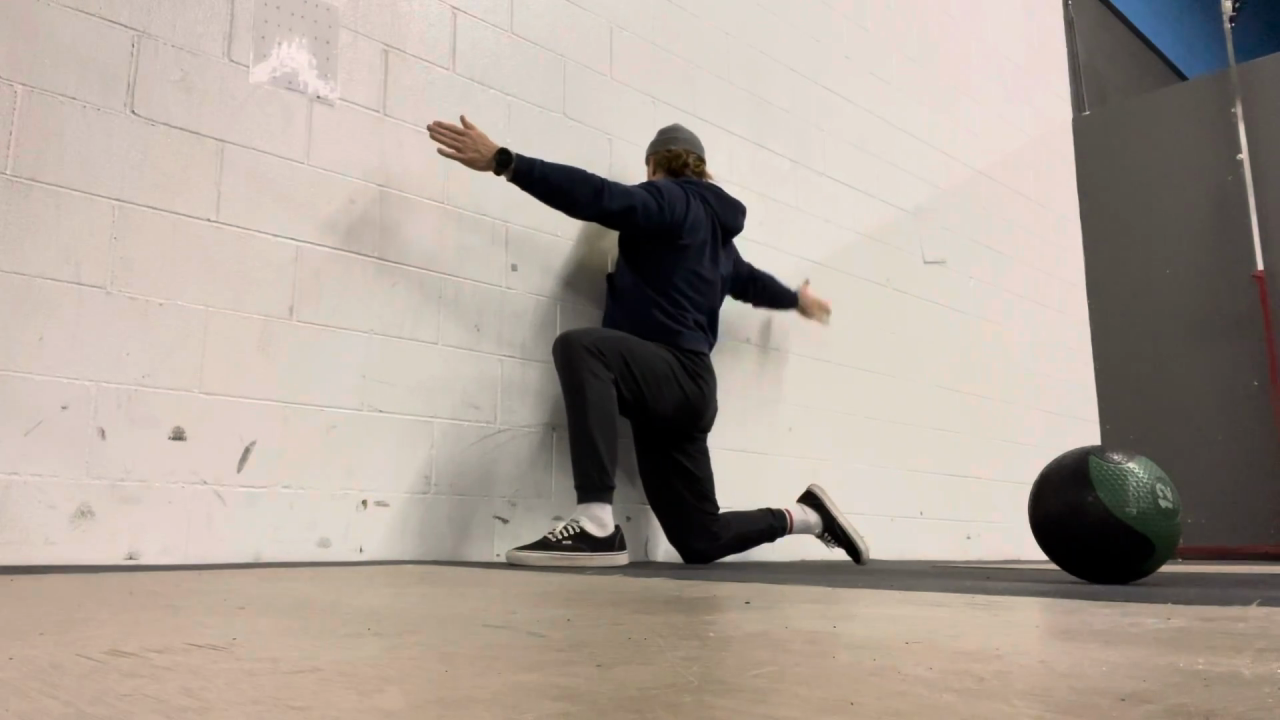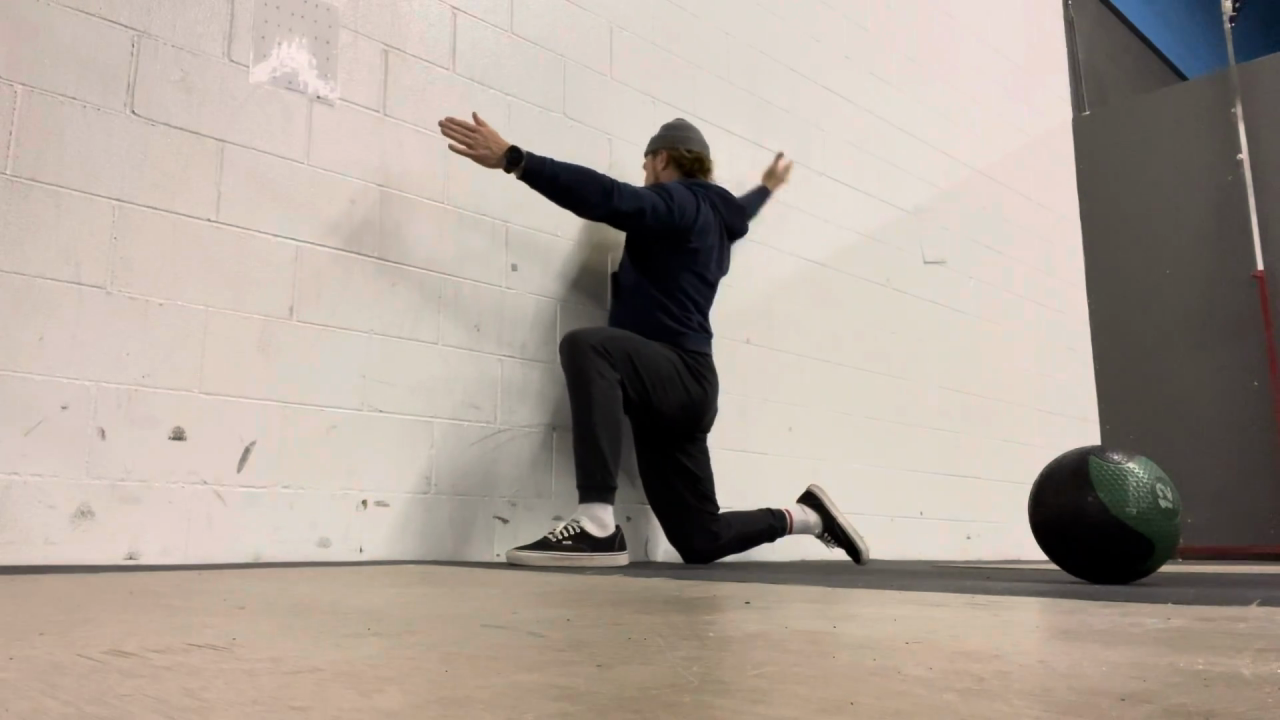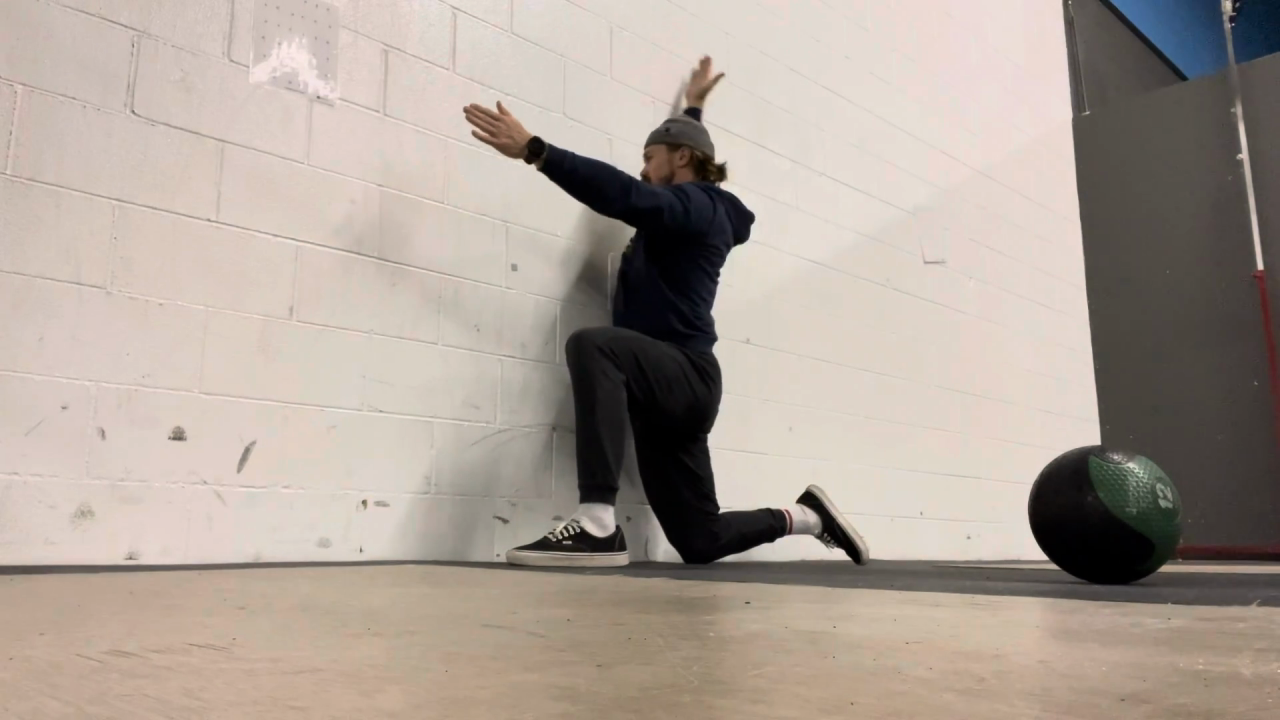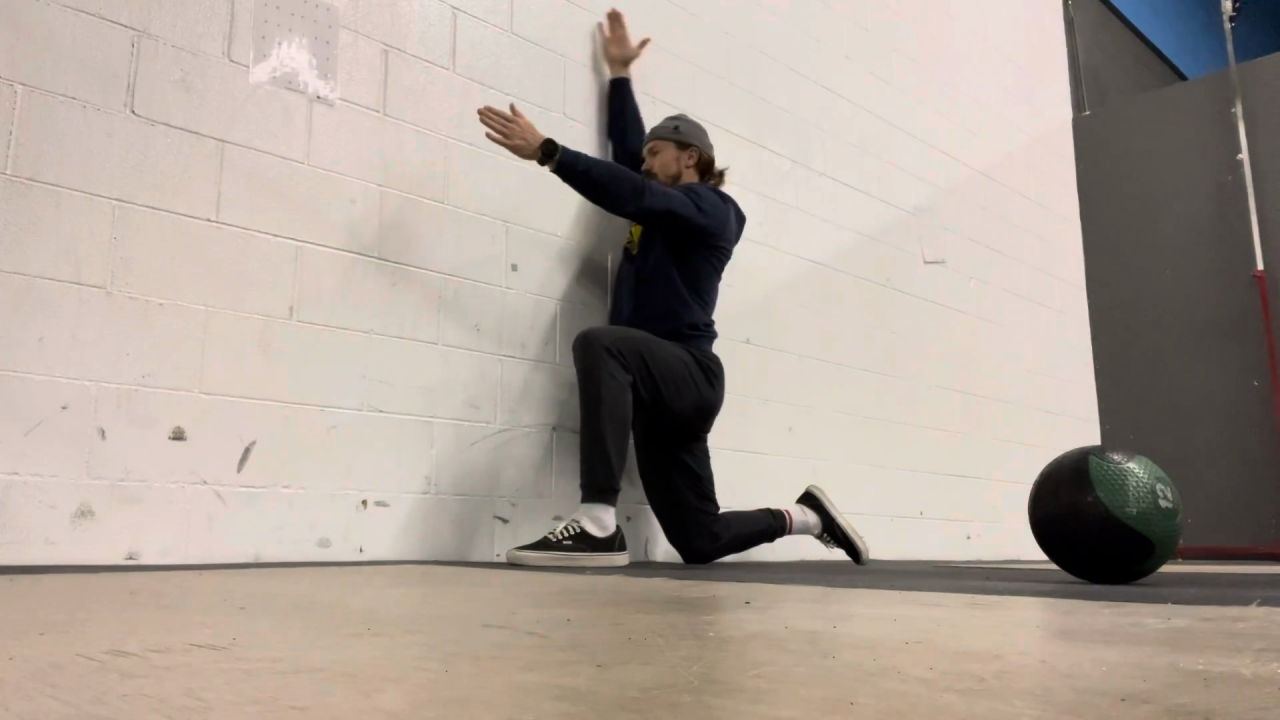
dt=0.3s
person 1, frame 1
left shoulder: (670, 201)
right shoulder: (714, 226)
left elbow: (597, 198)
right elbow: (749, 280)
left wrist: (502, 160)
right wrist: (798, 300)
left hip: (678, 377)
right hip: (682, 387)
right knee: (700, 541)
left ankle: (596, 527)
right ankle: (806, 516)
person 1, frame 2
left shoulder: (678, 203)
right shoulder: (709, 214)
left elbow: (605, 198)
right elbow: (738, 212)
left wrist: (512, 158)
right wrist: (766, 188)
left hip: (679, 377)
right hip: (680, 387)
right knee: (700, 541)
left ankle: (597, 527)
right ankle: (807, 516)
person 1, frame 3
left shoulder: (698, 208)
right shoulder: (692, 213)
left elbow: (622, 195)
left wrist: (532, 149)
right wrist: (692, 110)
left hip: (684, 378)
right hip: (672, 385)
right knee: (700, 541)
left ankle: (598, 528)
right ankle: (806, 516)
person 1, frame 4
left shoulder: (707, 210)
right shoulder: (664, 215)
left elbow: (631, 194)
right elbow: (627, 149)
left wrist: (546, 150)
right wrist: (620, 73)
left hip: (688, 377)
right hip: (665, 385)
left knee: (599, 346)
right knee: (701, 541)
left ankle: (598, 525)
right ankle: (807, 517)
